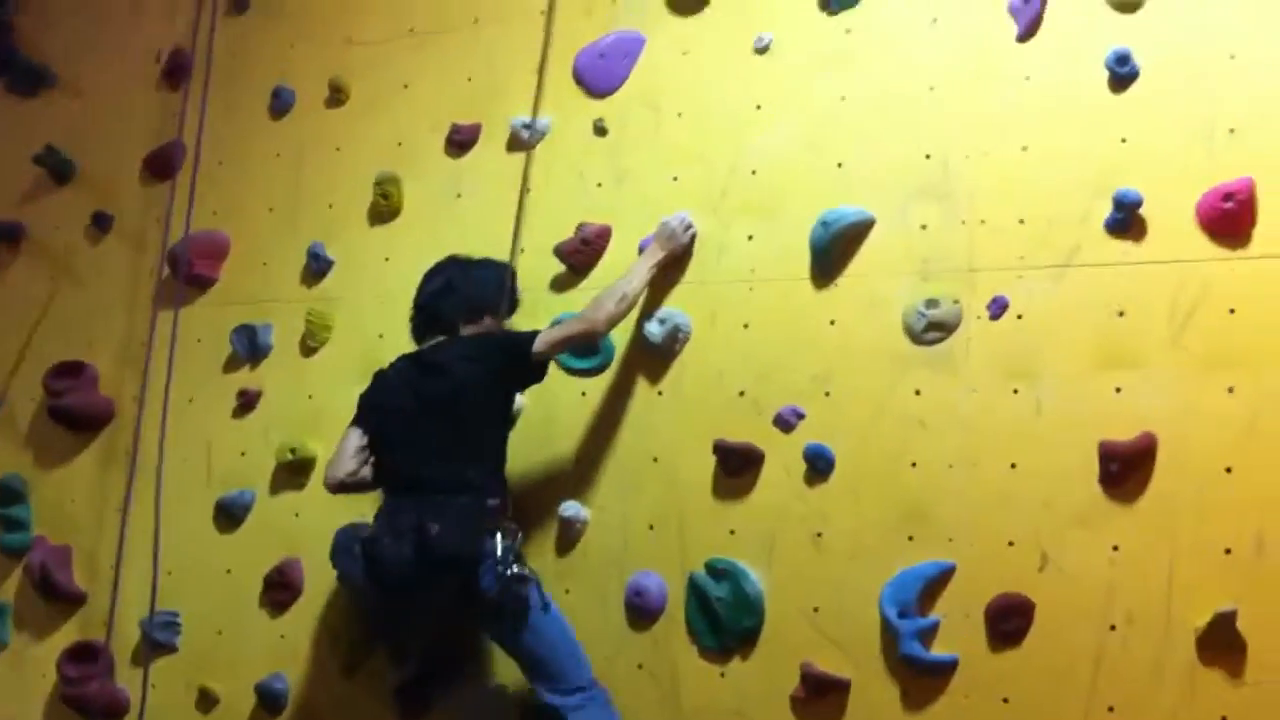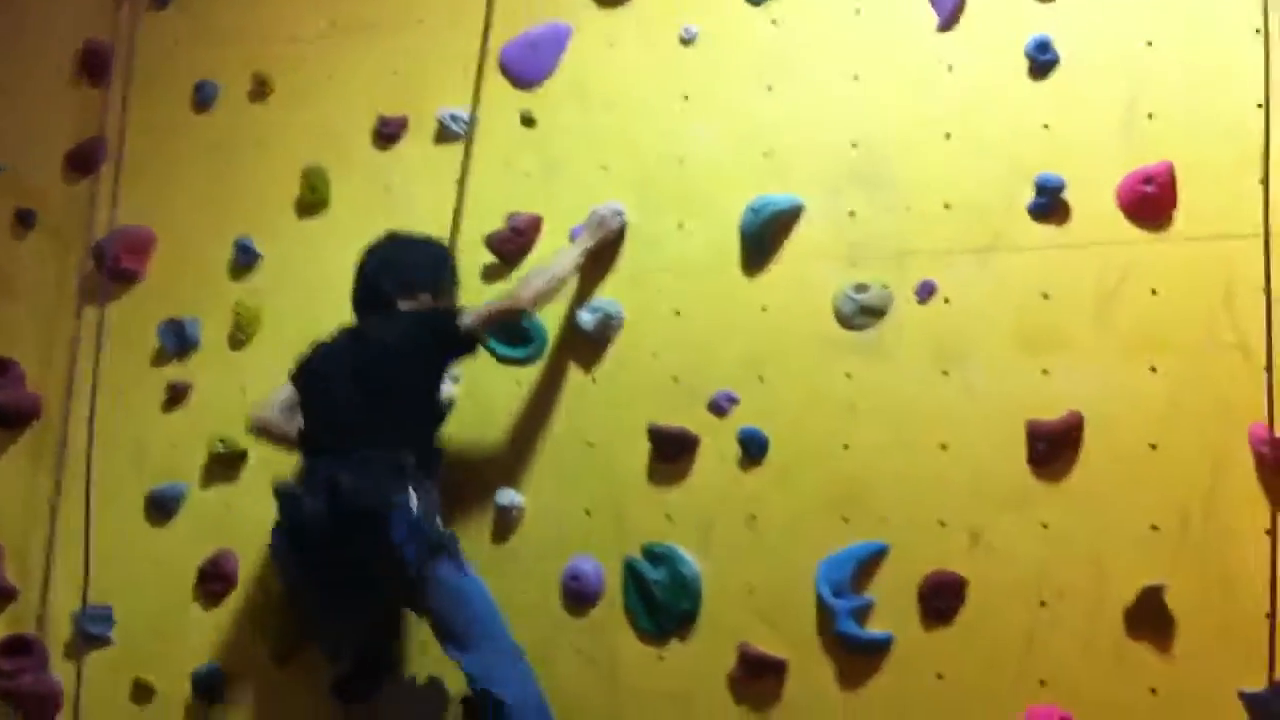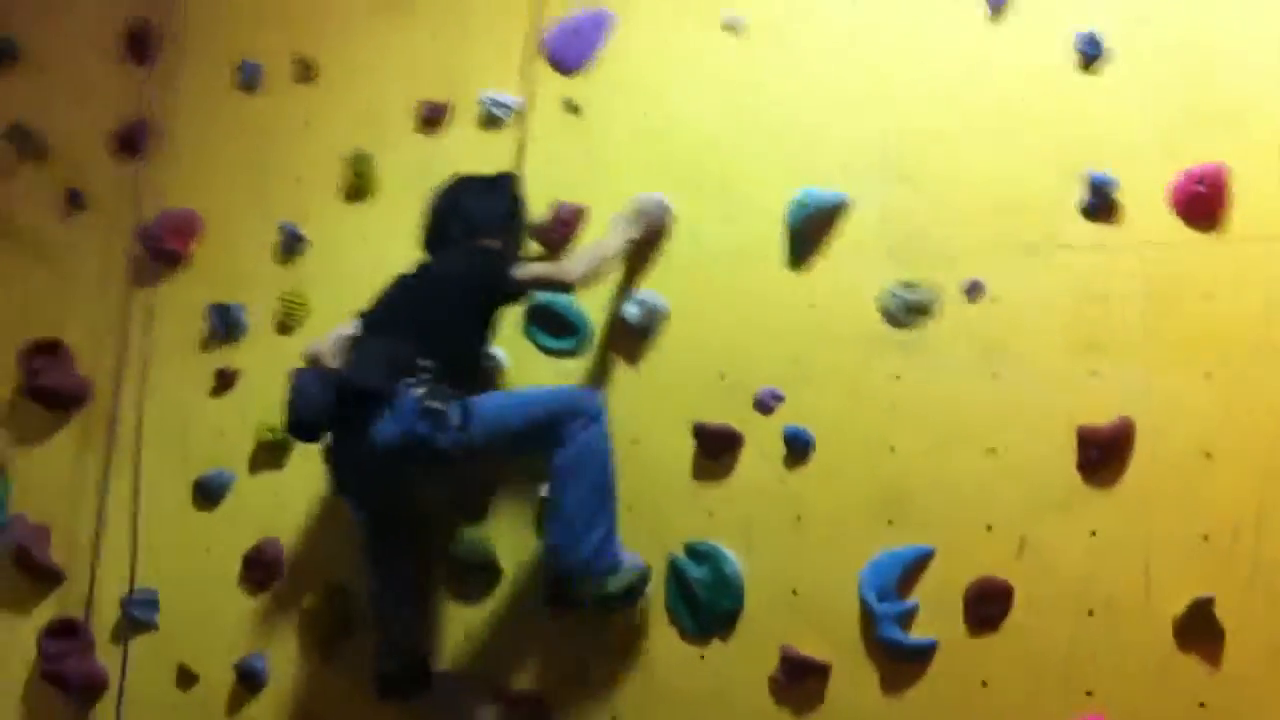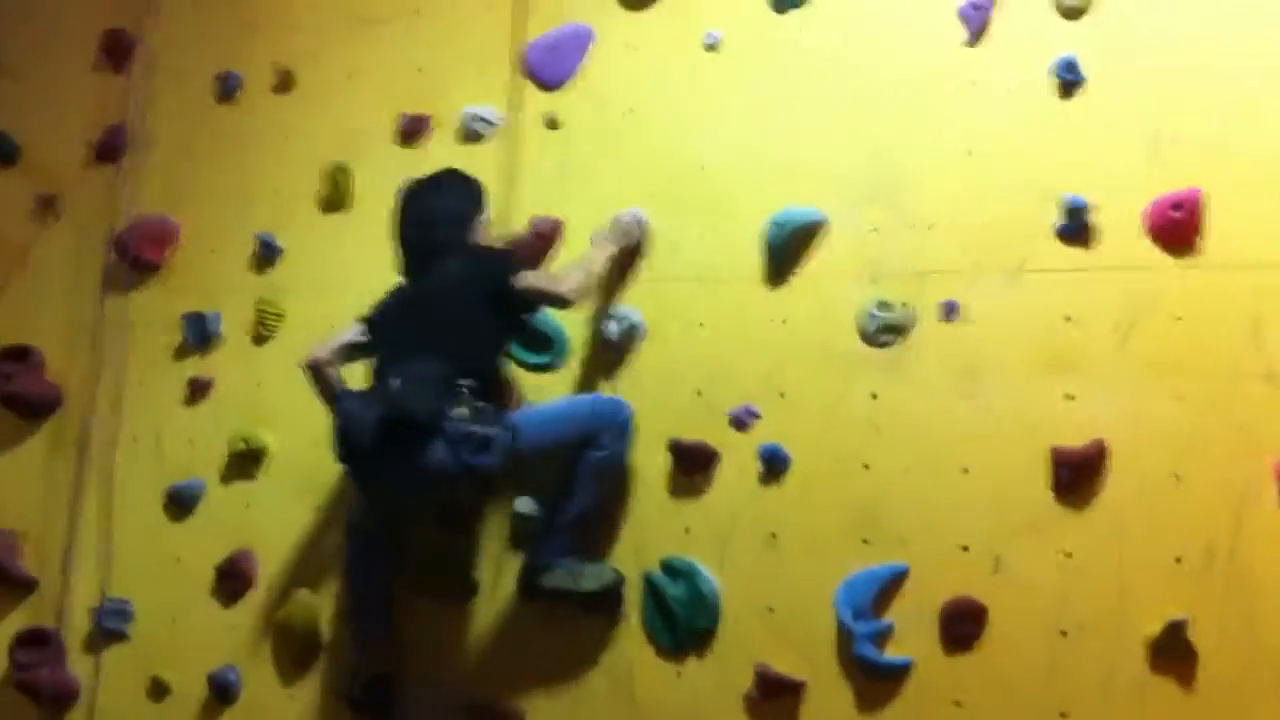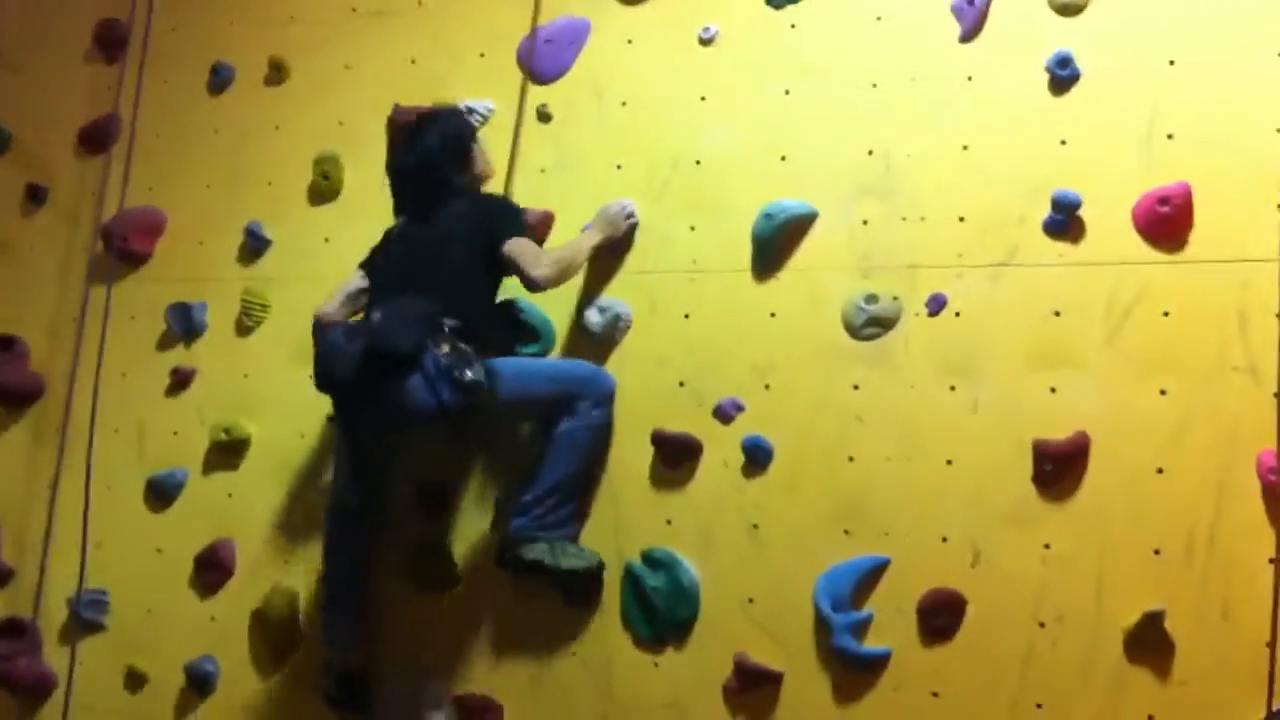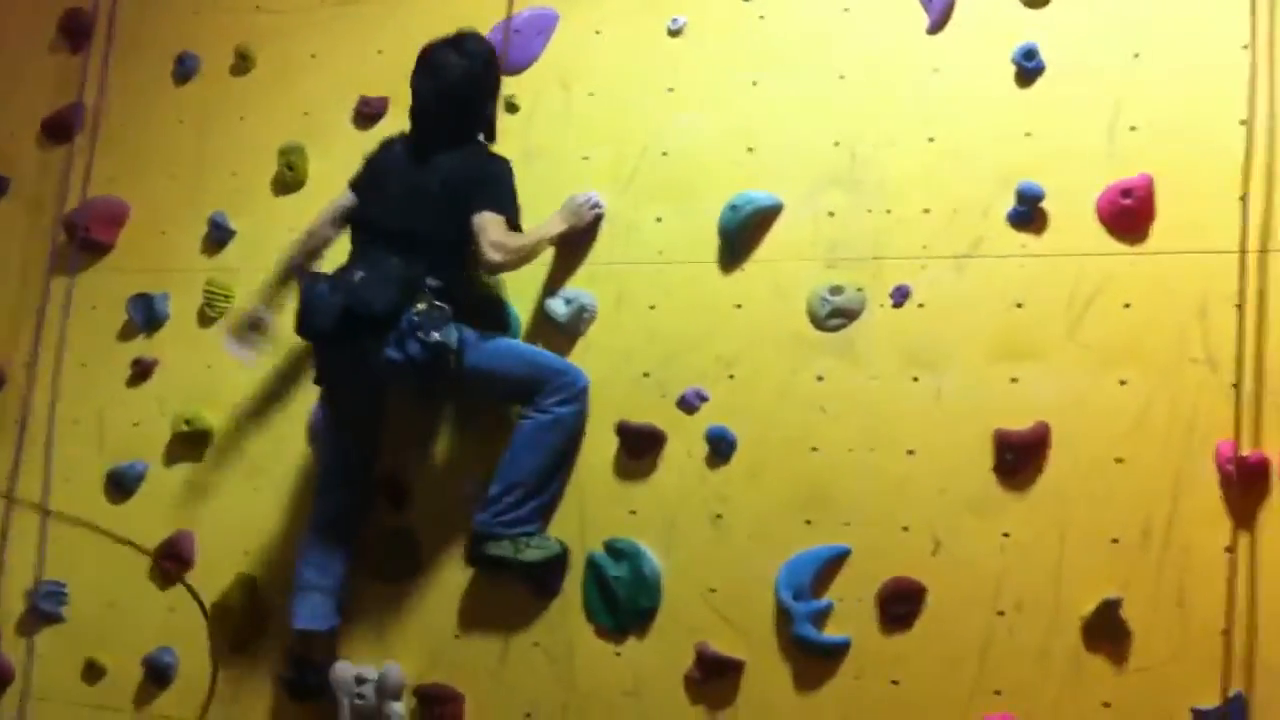
dt=0.3s
person 1, frame 1
left shoulder: (387, 383)
right shoulder: (492, 357)
left elbow: (339, 475)
right elbow: (594, 322)
right wrist: (656, 253)
left hip: (396, 565)
right hip: (477, 560)
left knee: (349, 546)
left ankle: (419, 664)
person 1, frame 2
left shoulder: (327, 354)
right shoulder: (424, 332)
left elbow: (264, 418)
right elbow: (519, 300)
right wrist: (586, 242)
left hip: (318, 529)
right hip: (397, 523)
left knee: (293, 540)
right knee: (501, 674)
left ankle: (355, 663)
person 1, frame 3
left shoulder: (406, 288)
right shoulder: (478, 269)
left elbow: (321, 352)
right elbow: (569, 273)
right wrist: (629, 229)
left hip: (355, 439)
right hip: (412, 418)
left knee: (387, 537)
right knee: (581, 409)
left ankle: (400, 661)
right ankle: (587, 568)
person 1, frame 4
left shoulder: (401, 298)
right shoulder: (485, 267)
left elbow: (319, 358)
right elbow: (565, 290)
left wrist: (355, 424)
right wrist: (609, 244)
left hip: (383, 451)
right hip: (452, 440)
left knee: (369, 536)
right knee: (609, 417)
left ankle: (370, 670)
right ankle: (552, 560)
person 1, frame 5
left shoulder: (398, 236)
right shoulder: (486, 212)
left elbow: (328, 313)
right elbow: (539, 272)
left wrist: (346, 376)
right wrist: (597, 233)
left hip: (364, 382)
right hip: (431, 375)
left knee: (351, 514)
right knee: (591, 389)
left ankle: (345, 662)
right ankle: (536, 535)
person 1, frame 6
left shoulder: (392, 153)
right shoulder: (484, 168)
left elbow: (319, 231)
right elbow: (494, 253)
left wrist: (267, 302)
right wrist: (558, 225)
left hip: (347, 334)
left knee: (340, 492)
right knee: (564, 388)
left ankle: (311, 637)
right ankle: (500, 530)
